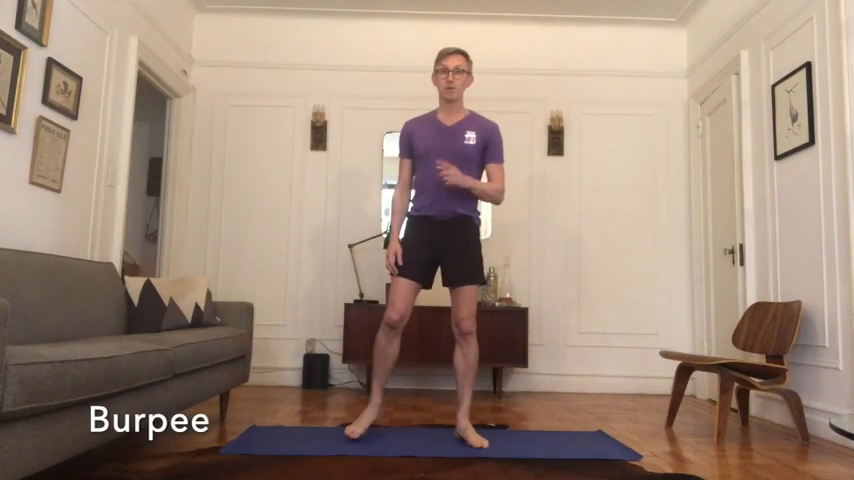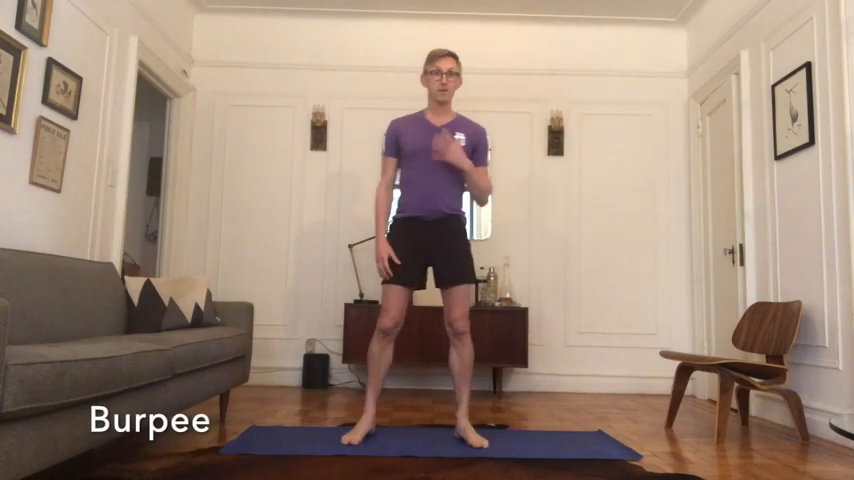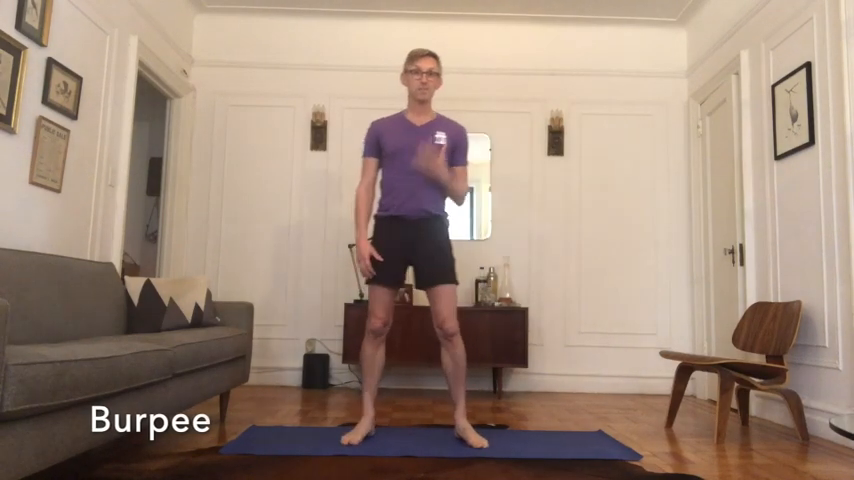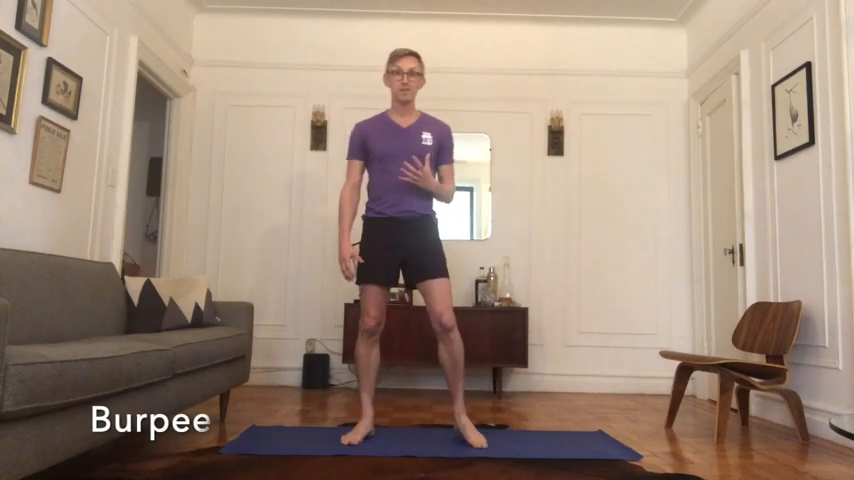
dt=0.2s
person 1, frame 1
left shoulder: (486, 130)
right shoulder: (413, 128)
left elbow: (498, 193)
right elbow: (403, 188)
left wrist: (465, 180)
right wrist: (394, 237)
left hip: (463, 231)
right hip: (420, 229)
left knee: (465, 328)
right knee: (393, 319)
left ankle: (463, 419)
right ankle: (374, 405)
person 1, frame 2
left shoulder: (474, 133)
right shoulder: (400, 127)
left elbow: (483, 196)
right elbow: (385, 187)
left wrist: (464, 164)
right wrist: (381, 238)
left hip: (451, 231)
right hip: (407, 229)
left knee: (459, 328)
right knee: (387, 325)
left ankle: (463, 419)
right ankle: (369, 415)
person 1, frame 3
left shoulder: (454, 132)
right shoulder: (381, 128)
left elbow: (460, 195)
right elbow: (366, 187)
left wrist: (443, 175)
right wrist: (361, 236)
left hip: (432, 230)
right hip: (389, 229)
left knee: (448, 328)
right knee: (377, 326)
left ankle: (461, 418)
right ankle: (367, 417)
person 1, frame 4
left shoulder: (439, 131)
right shoulder: (365, 130)
left elbow: (448, 192)
right elbow: (351, 188)
left wrist: (431, 183)
right wrist: (344, 239)
left hip: (422, 229)
right hip: (379, 230)
left knee: (445, 323)
right knee: (370, 326)
left ankle: (460, 414)
right ankle: (367, 417)
